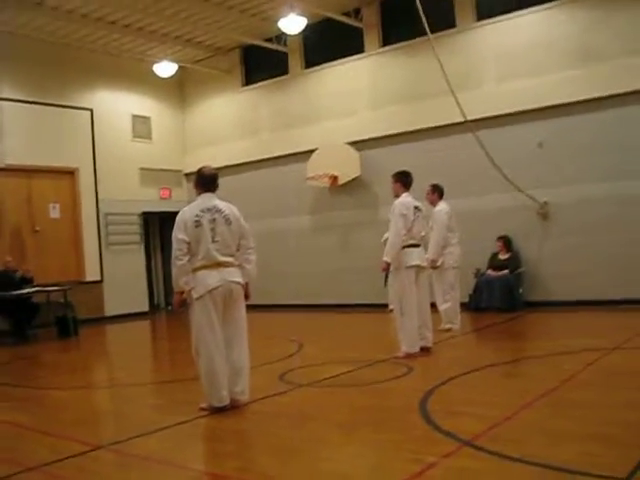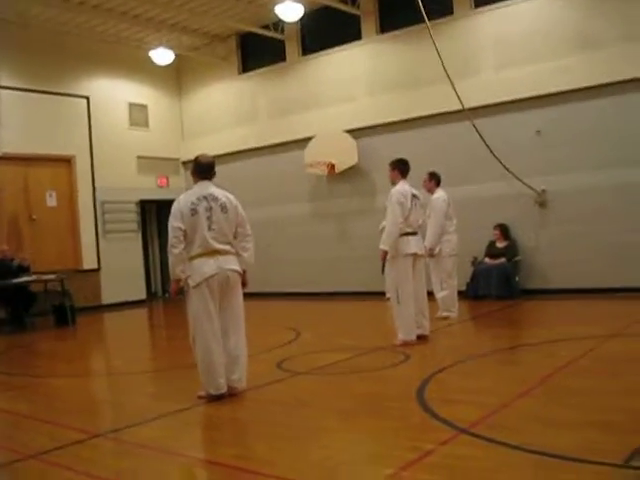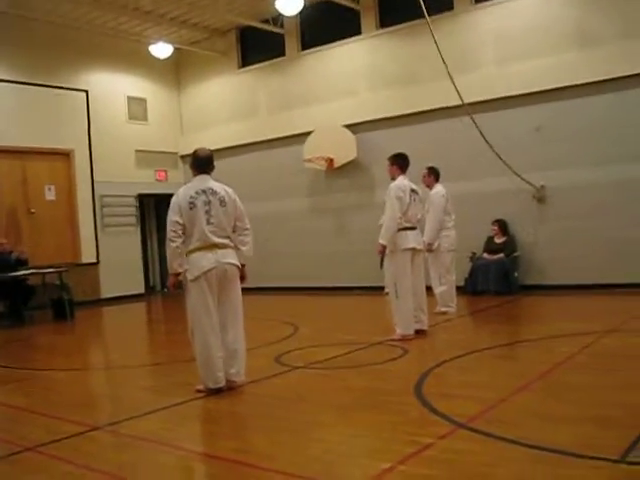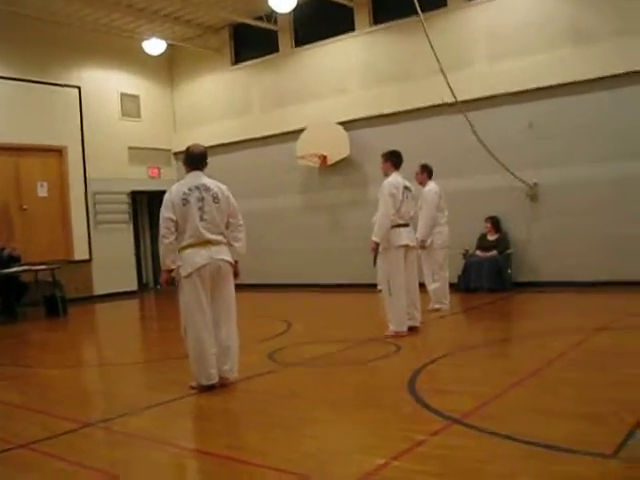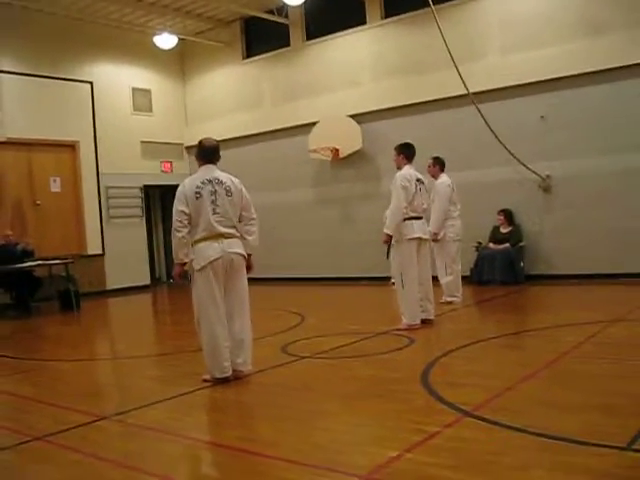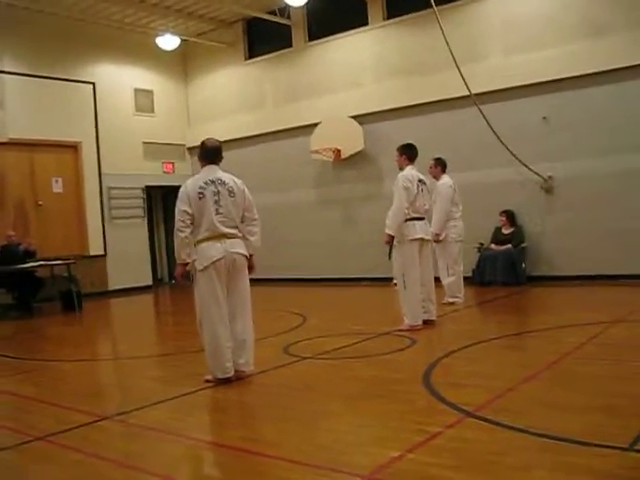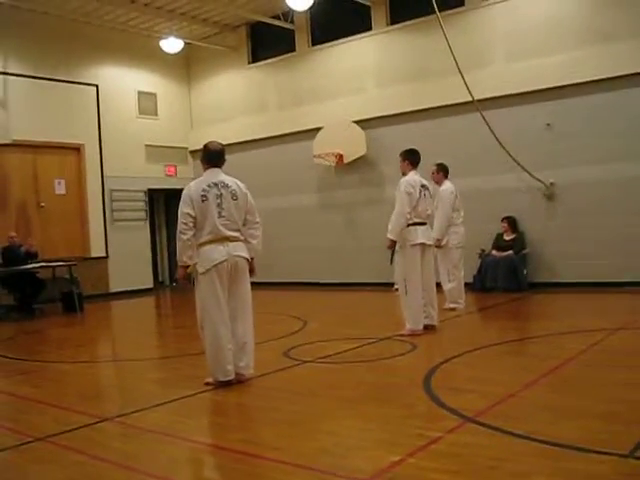
dt=0.1s
person 1, frame 1
left shoulder: (186, 214)
right shoulder: (232, 211)
left elbow: (180, 256)
right elbow: (247, 249)
left wrist: (180, 289)
right wrist: (245, 281)
left hip: (204, 282)
right hip: (231, 279)
left knee: (209, 343)
right knee: (235, 338)
left ankle: (218, 398)
right ankle: (238, 393)
person 1, frame 2
left shoulder: (182, 202)
right shoulder: (229, 199)
left elbow: (176, 243)
right elbow: (244, 237)
left wrist: (176, 277)
right wrist: (243, 268)
left hip: (200, 269)
right hip: (228, 266)
left knee: (207, 331)
right knee: (232, 326)
left ankle: (216, 386)
right ankle: (235, 381)
person 1, frame 3
left shoulder: (181, 196)
right shoulder: (228, 193)
left elbow: (174, 237)
right elbow: (243, 231)
left wrist: (174, 271)
right wrist: (241, 262)
left hip: (199, 263)
right hip: (227, 260)
left knee: (205, 325)
right knee: (231, 320)
left ankle: (214, 380)
right ankle: (233, 375)
person 1, frame 4
left shoulder: (174, 193)
right shoulder: (221, 189)
left elbow: (167, 234)
right elbow: (236, 227)
left wrist: (167, 267)
right wrist: (234, 259)
left hip: (192, 260)
right hip: (220, 257)
left knee: (198, 321)
right knee: (224, 317)
left ankle: (207, 376)
right ankle: (226, 372)
person 1, frame 5
left shoulder: (187, 187)
right shoulder: (234, 183)
left elbow: (180, 227)
right elbow: (249, 221)
left wrist: (180, 260)
right wrist: (248, 252)
left hip: (205, 253)
right hip: (233, 250)
left knee: (211, 315)
right knee: (237, 310)
left ankle: (221, 369)
right ankle: (240, 364)
person 1, frame 6
left shoulder: (190, 187)
right shoulder: (236, 183)
left elbow: (182, 227)
right elbow: (251, 221)
left wrist: (182, 260)
right wrist: (249, 253)
left hip: (208, 253)
right hip: (235, 250)
left knee: (214, 315)
right knee: (239, 311)
left ankle: (223, 370)
right ankle: (242, 365)
person 1, frame 7
left shoulder: (192, 189)
right shoulder: (239, 186)
left elbow: (185, 230)
right elbow: (253, 225)
left wrist: (183, 262)
right wrist: (251, 256)
left hip: (210, 256)
right hip: (237, 253)
left knee: (215, 318)
right knee: (240, 313)
left ankle: (223, 373)
right ankle: (242, 368)
person 2, frame 1
left shoulder: (399, 204)
right shoulder: (417, 205)
left elbow: (397, 235)
right elbow: (420, 232)
left wrist: (388, 259)
left hip: (404, 257)
right hip: (418, 254)
left knee: (405, 304)
right knee: (420, 301)
left ankle: (410, 346)
right ankle: (424, 341)
person 2, frame 2
left shoulder: (397, 192)
right shoulder: (414, 193)
left elbow: (394, 223)
right elbow: (418, 220)
left wrist: (384, 247)
left hip: (401, 245)
right hip: (415, 242)
left knee: (402, 292)
right knee: (417, 289)
left ankle: (407, 334)
right ankle: (421, 329)
person 2, frame 3
left shoulder: (395, 187)
right shoulder: (413, 188)
left elbow: (393, 218)
right elbow: (417, 215)
left wrist: (383, 242)
left hip: (400, 239)
right hip: (414, 237)
left knee: (400, 286)
right knee: (416, 284)
left ankle: (405, 329)
right ankle: (419, 324)
person 2, frame 4
left shoulder: (389, 184)
right shoulder: (406, 185)
left elbow: (386, 215)
right elbow: (410, 212)
left wrist: (376, 239)
left hip: (392, 237)
right hip: (407, 234)
left knee: (394, 284)
right knee: (409, 281)
left ankle: (399, 326)
right ankle: (412, 321)
person 2, frame 5
left shoulder: (401, 177)
right shoulder: (419, 178)
left elbow: (398, 207)
right elbow: (423, 205)
left wrist: (388, 231)
left hip: (405, 229)
right hip: (420, 227)
left knee: (406, 276)
right knee: (422, 274)
left ankle: (412, 319)
right ankle: (426, 313)
person 2, frame 6
left shoulder: (403, 177)
right shoulder: (421, 178)
left elbow: (399, 208)
right elbow: (425, 206)
left wrist: (390, 231)
left hip: (408, 230)
right hip: (422, 228)
left knee: (409, 277)
right knee: (424, 275)
left ankle: (413, 320)
right ankle: (428, 314)
person 2, frame 7
left shoulder: (406, 183)
right shoulder: (424, 184)
left elbow: (401, 213)
right elbow: (428, 211)
left wrist: (392, 236)
left hip: (410, 235)
right hip: (424, 233)
left knee: (410, 282)
right knee: (426, 280)
left ankle: (414, 325)
right ankle: (429, 319)
person 3, frame 1
left shoulder: (439, 211)
right shoulder: (443, 209)
left elbow: (439, 237)
left wrist: (433, 257)
right wrist: (434, 256)
left hip: (445, 256)
right hip: (448, 254)
left knee: (446, 291)
right knee: (449, 290)
left ankle: (451, 322)
right ankle: (452, 321)
person 3, frame 2
left shoulder: (437, 198)
right shoulder: (440, 197)
left elbow: (436, 224)
left wrist: (430, 246)
right wrist: (431, 244)
left hip: (442, 244)
right hip: (445, 243)
left knee: (443, 279)
right knee: (446, 278)
left ankle: (448, 310)
right ankle: (449, 309)
person 3, frame 3
left shoulder: (436, 193)
right shoulder: (439, 192)
left elbow: (435, 219)
left wrist: (429, 241)
right wrist: (430, 239)
left hip: (441, 239)
right hip: (444, 237)
left knee: (442, 274)
right knee: (445, 274)
left ankle: (446, 305)
right ankle: (448, 304)
person 3, frame 4
left shoulder: (429, 190)
right shoulder: (432, 189)
left elbow: (428, 216)
left wrist: (422, 237)
right wrist: (423, 236)
left hip: (434, 235)
right hip: (437, 234)
left knee: (435, 271)
right knee: (438, 270)
left ankle: (439, 302)
right ankle: (441, 301)
person 3, frame 5
left shoulder: (441, 183)
right shoulder: (444, 182)
left elbow: (440, 209)
left wrist: (435, 230)
right wrist: (436, 229)
left hip: (447, 229)
right hip: (449, 227)
left knee: (447, 264)
right knee: (451, 263)
left ankle: (452, 295)
right ankle: (453, 294)
person 3, frame 6
left shoulder: (443, 184)
right shoulder: (446, 183)
left elbow: (442, 210)
left wrist: (436, 231)
right wrist: (438, 230)
left hip: (448, 229)
right hip: (451, 228)
left knee: (449, 264)
right knee: (452, 264)
left ankle: (454, 296)
right ankle: (455, 295)
person 3, frame 7
left shoulder: (445, 190)
right shoulder: (448, 188)
left elbow: (444, 216)
left wrist: (438, 237)
right wrist: (439, 235)
left hip: (450, 235)
right hip: (453, 234)
left knee: (450, 270)
right knee: (453, 270)
left ankle: (455, 302)
right ankle: (456, 301)
